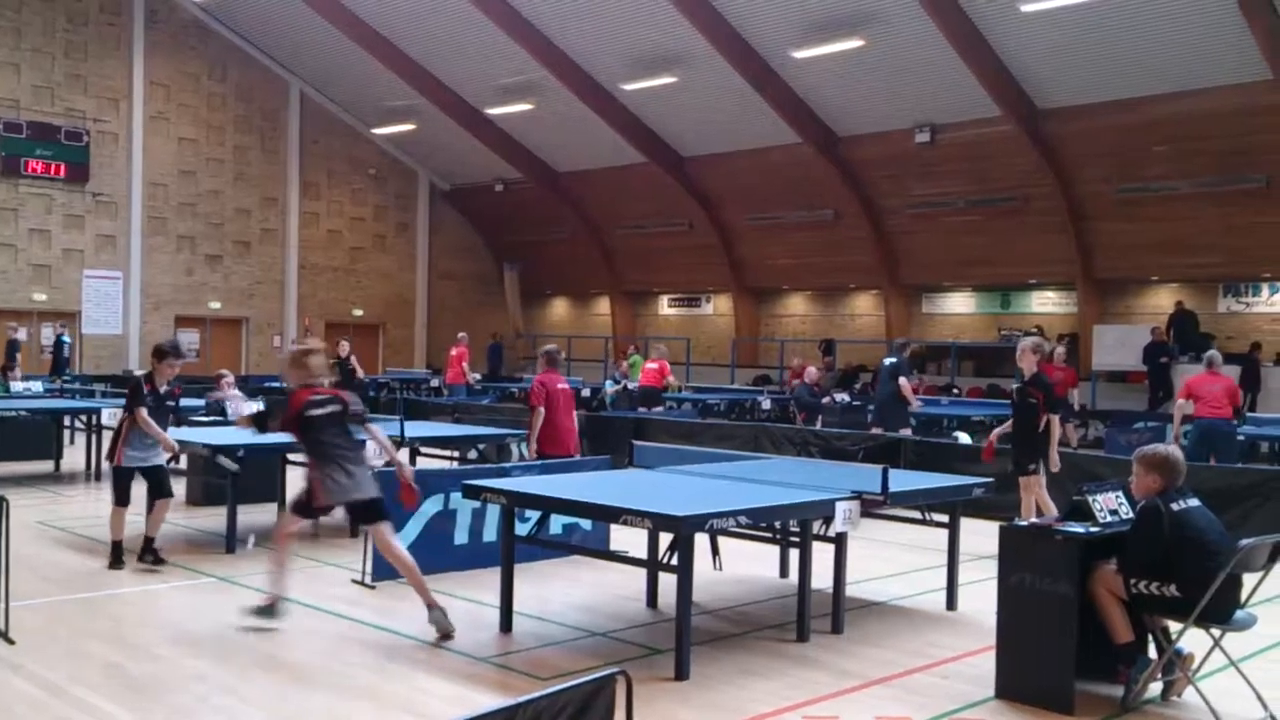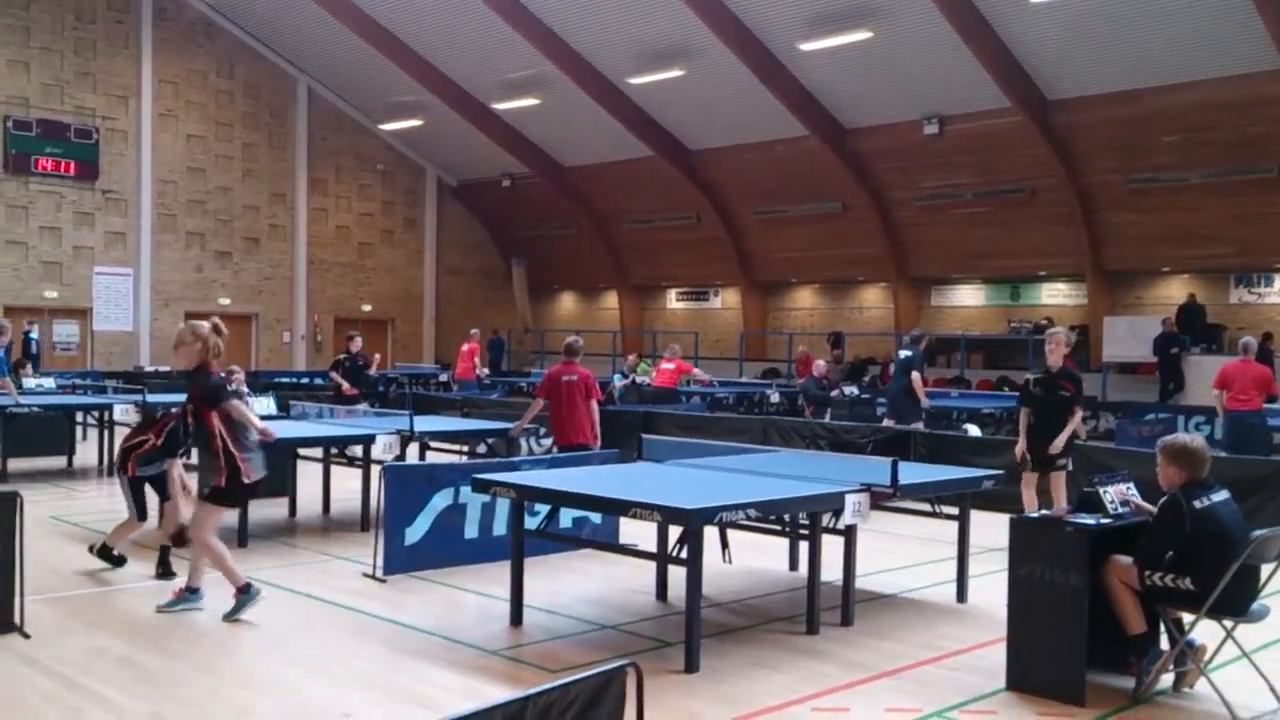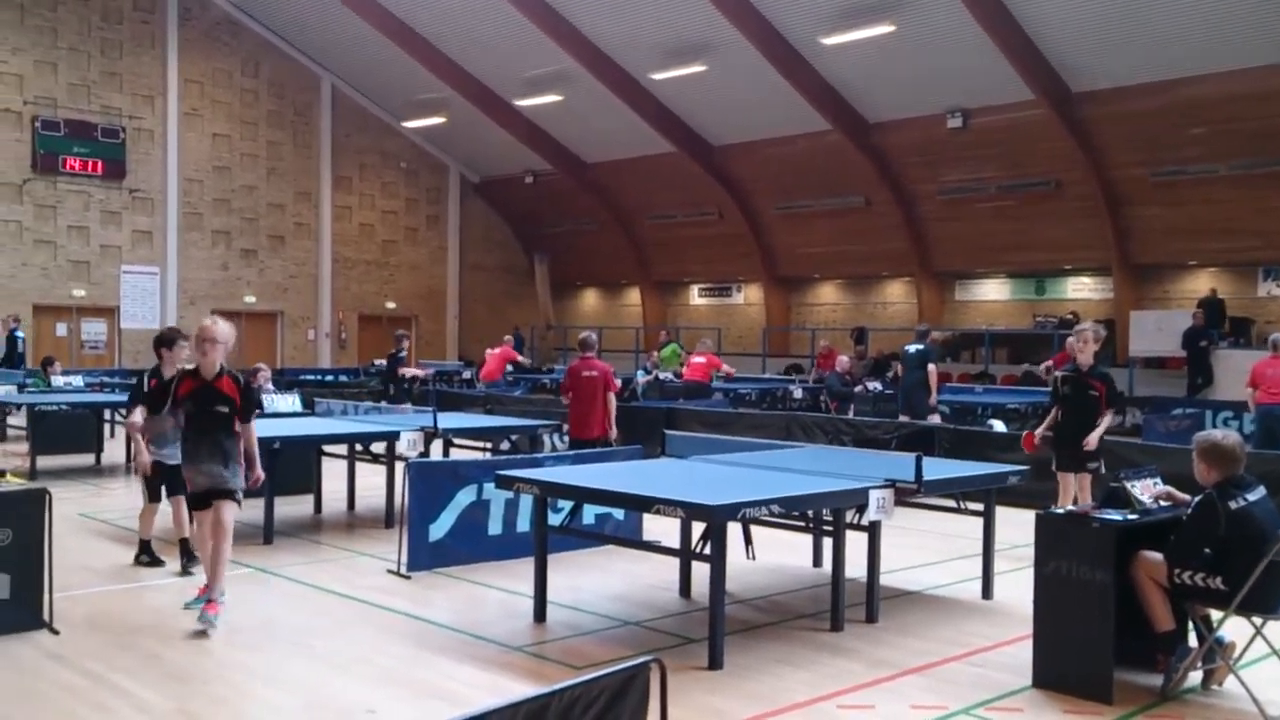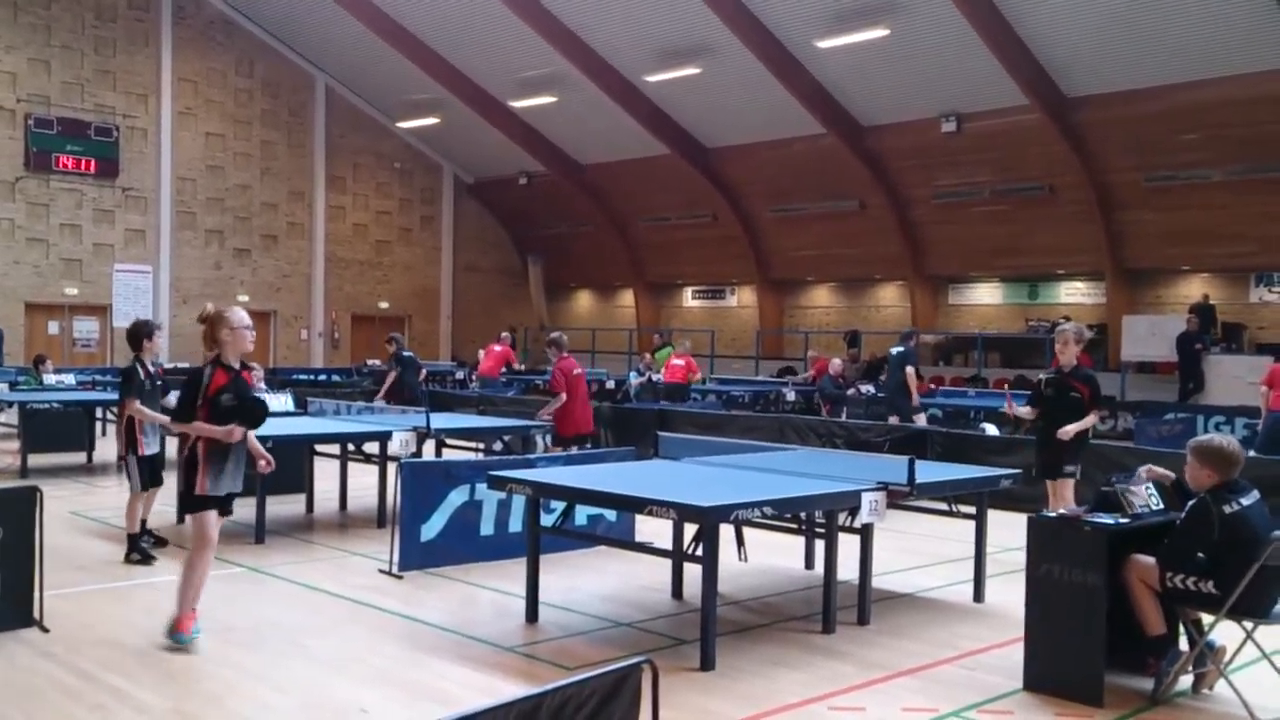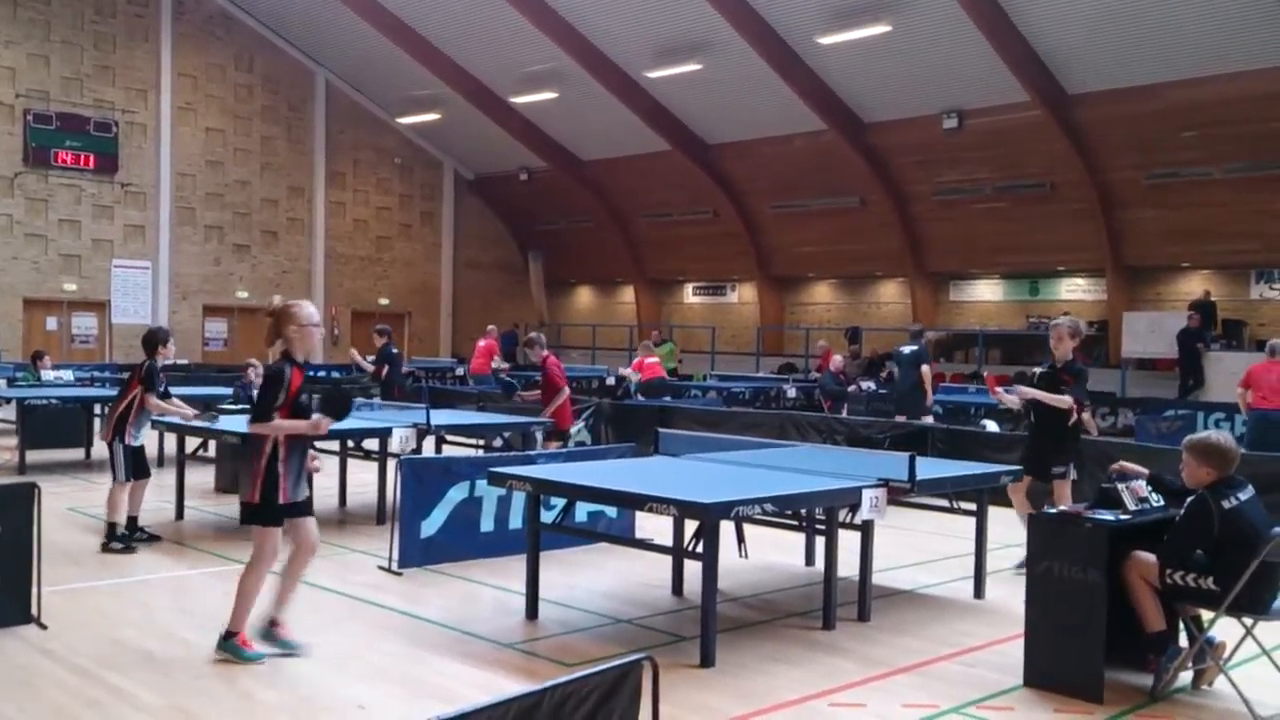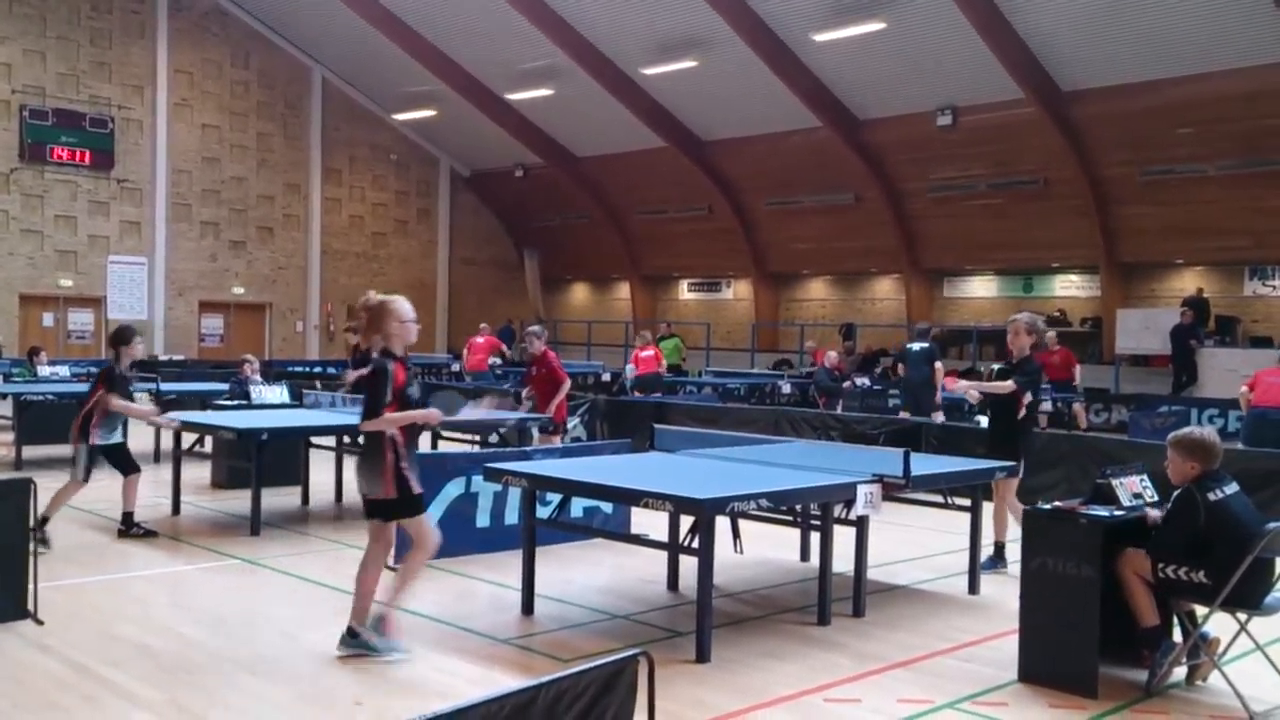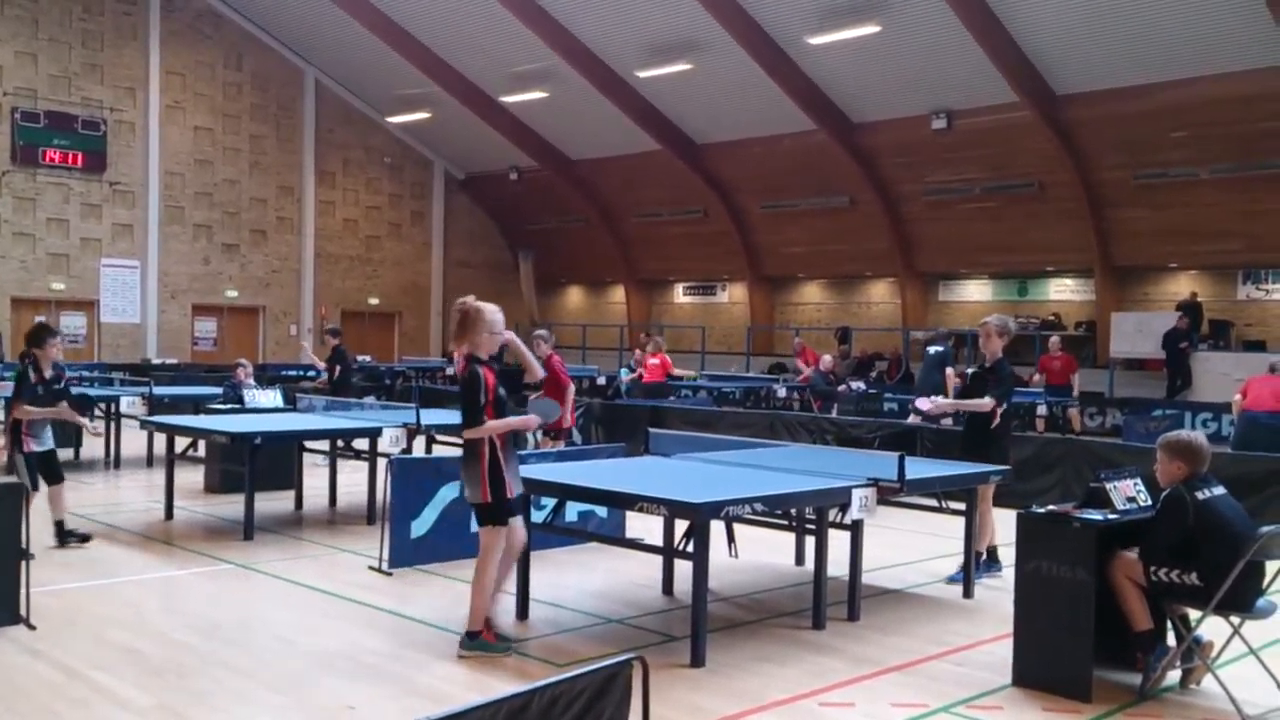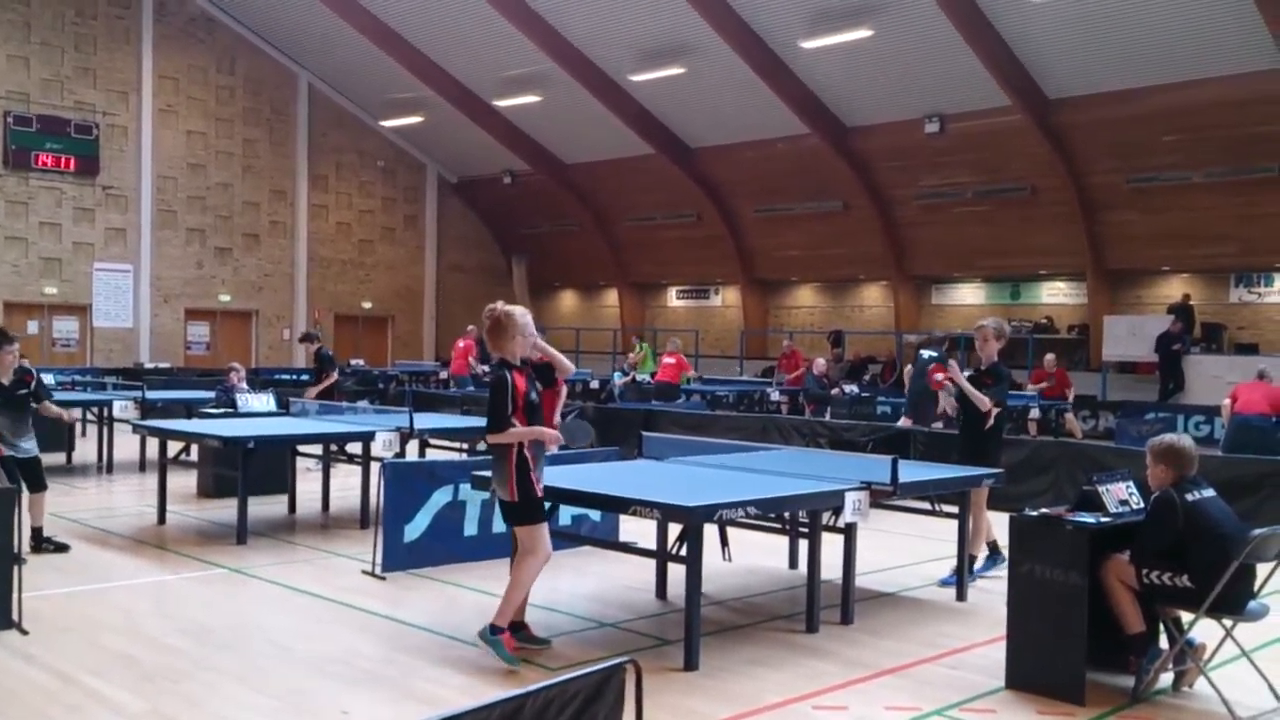
dt=0.5s
person 1, frame 1
left shoulder: (293, 404)
right shoulder: (341, 397)
left elbow: (254, 424)
right elbow: (372, 429)
left wrist: (237, 415)
right wrist: (398, 461)
left hip: (325, 483)
right hip: (358, 480)
left knee: (283, 531)
right knee: (389, 545)
left ankle: (274, 602)
right ankle: (432, 607)
person 1, frame 2
left shoulder: (203, 379)
right shoulder: (205, 378)
left elbow: (232, 404)
left wrist: (256, 426)
left hip: (233, 467)
right hip: (225, 465)
left knee: (202, 533)
right knee: (198, 528)
left ankle: (245, 589)
right ankle: (191, 591)
person 1, frame 3
left shoulder: (237, 384)
right shoulder: (179, 382)
left elbow: (247, 424)
right elbow: (149, 406)
left wrist: (256, 464)
right wrist: (136, 424)
left hip: (228, 468)
right hip: (195, 468)
left knee: (223, 526)
right knee: (203, 530)
left ankle: (213, 603)
right ankle: (213, 583)
person 1, frame 4
left shoulder: (247, 375)
right shoulder: (204, 375)
right elbow: (179, 422)
left wrist: (257, 450)
right wrist: (220, 432)
left hip: (230, 471)
right hip: (201, 466)
left knee: (206, 542)
right knee: (207, 538)
left ankle: (188, 610)
right ankle: (181, 618)
person 1, frame 5
left shoulder: (299, 371)
right shoulder: (280, 372)
right elbow: (258, 423)
left wrist: (304, 450)
right wrist: (306, 426)
left hip: (291, 476)
right hip: (269, 474)
left knee: (308, 543)
right knee: (266, 553)
left ankle: (273, 623)
right ankle: (232, 637)
person 1, frame 6
left shoulder: (400, 367)
right shoulder: (383, 368)
left elbow: (414, 408)
right elbow: (370, 420)
right wrist: (416, 416)
left hip: (383, 467)
right hip: (388, 468)
left knee: (380, 548)
right knee: (428, 540)
left ankle: (356, 632)
right ankle: (384, 615)
person 1, frame 7
left shoulder: (489, 369)
right shoulder: (474, 374)
left elbow: (535, 375)
right elbow: (470, 430)
left wrist: (516, 343)
right wrist: (517, 422)
left hip: (500, 470)
right hip: (487, 471)
left knee: (514, 542)
right knee: (493, 551)
left ankle: (483, 619)
right ankle: (474, 635)
person 1, frame 8
left shoulder: (525, 371)
right shoulder: (504, 378)
left elbow: (567, 371)
right elbow: (494, 433)
left wrist: (541, 345)
right wrist: (538, 432)
left hip: (515, 473)
right hip: (518, 474)
left knee: (527, 550)
right knee: (539, 552)
left ankle: (516, 626)
right ankle: (496, 628)
person 2, frame 1
left shoulder: (1153, 509)
right shoulder: (1189, 502)
left elbow: (1130, 565)
left wrist: (1114, 565)
right wrist: (1124, 564)
left hip: (1197, 598)
right hip: (1224, 597)
left knee: (1100, 578)
right knee: (1142, 581)
left ankle: (1135, 664)
right ankle: (1171, 657)
person 2, frame 2
left shoulder: (1176, 502)
right shoulder: (1218, 492)
left elbow: (1145, 558)
right wrist: (1151, 511)
left hip: (1213, 591)
right hip: (1240, 589)
left knee: (1113, 567)
right knee: (1161, 570)
left ankle: (1148, 655)
right ankle: (1183, 648)
person 2, frame 3
left shoulder: (1211, 502)
right shoulder: (1253, 488)
left elbow: (1176, 555)
right wrist: (1184, 500)
left hip: (1243, 590)
left knee: (1142, 563)
right knee: (1187, 569)
left ankle: (1175, 653)
right ankle: (1212, 645)
person 2, frame 4
left shoulder: (1205, 508)
right shoulder: (1246, 491)
left elbow: (1168, 558)
right wrist: (1166, 477)
left hip: (1236, 594)
left knee: (1134, 566)
right knee: (1180, 571)
left ankle: (1167, 657)
right ankle: (1202, 649)
person 2, frame 5
left shoulder: (1204, 504)
right shoulder: (1240, 487)
left elbow: (1168, 555)
right elbow: (1181, 490)
right wrist: (1141, 472)
left hip: (1236, 590)
left knee: (1134, 563)
right knee: (1177, 571)
left ankle: (1166, 653)
right ankle: (1202, 646)
person 2, frame 6
left shoulder: (1189, 496)
right shoulder: (1225, 484)
left elbow: (1158, 550)
left wrist: (1158, 524)
right wrist: (1164, 521)
left hip: (1229, 584)
right hip: (1253, 581)
left knee: (1128, 560)
right knee: (1170, 566)
left ankle: (1160, 648)
right ankle: (1196, 641)
person 2, frame 7
left shoulder: (1177, 496)
right shoulder: (1214, 489)
left elbow: (1150, 553)
left wrist: (1136, 552)
right wrist: (1145, 550)
left hip: (1220, 586)
right hip: (1245, 584)
left knee: (1120, 564)
right knee: (1161, 570)
left ankle: (1153, 653)
right ankle: (1190, 646)
person 2, frame 8
left shoulder: (1167, 498)
right shoulder: (1204, 491)
left elbow: (1141, 555)
left wrist: (1126, 556)
right wrist: (1133, 556)
left hip: (1211, 588)
right hip: (1236, 587)
left knee: (1112, 568)
right knee: (1154, 571)
left ankle: (1146, 656)
right ankle: (1183, 648)
person 3, frame 1
left shoulder: (174, 391)
right shoulder: (140, 385)
right elbow: (142, 417)
left wrist: (166, 445)
right wrist: (166, 439)
left hip: (153, 453)
right hip: (126, 452)
left knee: (164, 498)
right knee: (121, 504)
left ankle: (148, 548)
right ankle: (116, 551)
person 3, frame 2
left shoulder: (182, 421)
right shoulder: (175, 426)
right elbow: (172, 471)
left hip: (157, 461)
right hip: (133, 463)
left knee: (172, 505)
right knee: (139, 518)
left ankle: (164, 560)
right ankle: (102, 549)
person 3, frame 3
right shoulder: (146, 381)
left hip: (176, 451)
right hip: (151, 452)
left knee: (179, 499)
right knee: (153, 503)
left ankle: (186, 552)
right ankle: (143, 550)
person 3, frame 4
left shoulder: (154, 371)
right shoulder: (133, 371)
left elbow: (165, 400)
right elbow: (133, 407)
right wrist: (167, 421)
left hip: (152, 440)
right hip: (135, 441)
left knee: (153, 486)
right knee: (138, 491)
left ankle: (141, 530)
right ankle: (133, 547)
person 3, frame 5
left shoulder: (157, 373)
right shoulder: (149, 368)
left elbow: (170, 401)
right elbow: (151, 402)
left wrist: (197, 414)
right wrist: (183, 414)
left hip: (133, 433)
right hip: (120, 431)
left knee: (142, 478)
right knee: (122, 482)
left ankle: (131, 528)
right ankle: (111, 537)
person 3, frame 6
left shoulder: (126, 373)
right shoulder: (112, 370)
left elbow: (128, 409)
right elbow: (113, 404)
left wrist: (156, 419)
right wrist: (149, 411)
left hip: (111, 435)
right hip: (90, 434)
left knee: (133, 474)
right knee: (77, 483)
left ankle: (128, 524)
right ankle: (39, 527)
person 3, frame 7
left shoulder: (59, 372)
right shoulder: (27, 374)
left elbow: (63, 405)
right elbow: (19, 411)
left wrist: (84, 423)
right wrist: (55, 412)
left hip: (44, 437)
right hip: (23, 438)
left knee: (57, 482)
right knee: (30, 490)
left ankle: (62, 532)
person 3, frame 8
left shoulder: (28, 375)
left elbow: (43, 405)
left wrist: (61, 413)
left hip: (26, 443)
left knee: (39, 489)
left ankle: (38, 538)
person 4, frame 1
left shoulder: (1045, 385)
right shoulder: (1018, 387)
left elbow: (1054, 419)
left wrist: (1053, 450)
right wrist: (1000, 430)
left hip: (1037, 445)
right hip: (1019, 446)
left knee: (1039, 491)
right knee: (1026, 492)
person 4, frame 2
left shoulder: (1073, 378)
right shoulder: (1033, 378)
left elbow: (1078, 412)
right elbow: (1025, 410)
left wrist: (1063, 437)
right wrist: (1021, 439)
left hip: (1059, 443)
right hip: (1035, 439)
left knee: (1058, 488)
right knee: (1027, 486)
person 4, frame 3
left shoulder: (1103, 378)
right shoulder: (1062, 375)
left elbow: (1108, 413)
left wrist: (1097, 433)
right wrist: (1043, 428)
left hip: (1087, 442)
right hip: (1064, 439)
left knee: (1083, 488)
right knee: (1067, 490)
person 4, frame 4
left shoulder: (1087, 379)
right shoulder: (1046, 378)
left elbow: (1094, 415)
right elbow: (1033, 411)
left wrist: (1075, 427)
right wrist: (1016, 410)
left hip: (1071, 445)
right hip: (1047, 443)
left knee: (1065, 496)
right knee: (1053, 497)
person 4, frame 5
left shoulder: (1078, 372)
right shoulder: (1041, 372)
left elbow: (1067, 401)
right elbow: (1021, 403)
left wrist: (1034, 393)
right wrist: (1003, 397)
left hip: (1062, 443)
right hip: (1035, 441)
left knee: (1062, 497)
right knee: (1015, 488)
person 4, frame 6
left shoulder: (1032, 368)
right shoulder: (1001, 367)
left elbow: (1008, 387)
right elbow: (981, 397)
left wrist: (971, 384)
right wrist: (966, 390)
left hip: (1017, 439)
right hip: (996, 437)
left knee: (1008, 496)
right knee: (998, 497)
right ankle: (999, 554)
person 4, frame 7
left shoulder: (1005, 373)
right shoulder: (975, 371)
left elbow: (987, 404)
right elbow: (962, 404)
left wrist: (951, 403)
right wrist: (944, 404)
left hip: (992, 446)
right hip: (972, 442)
left knee: (984, 502)
right knee: (982, 502)
left ankle: (975, 562)
right ankle: (992, 559)
person 4, frame 8
left shoulder: (1001, 375)
right shoulder: (971, 374)
left elbow: (985, 404)
right elbow: (955, 410)
left wrist: (959, 380)
right wrist: (947, 390)
left hip: (985, 448)
right hip: (967, 445)
left knee: (977, 505)
right knee: (974, 504)
left ankle: (966, 567)
right ankle: (995, 553)
